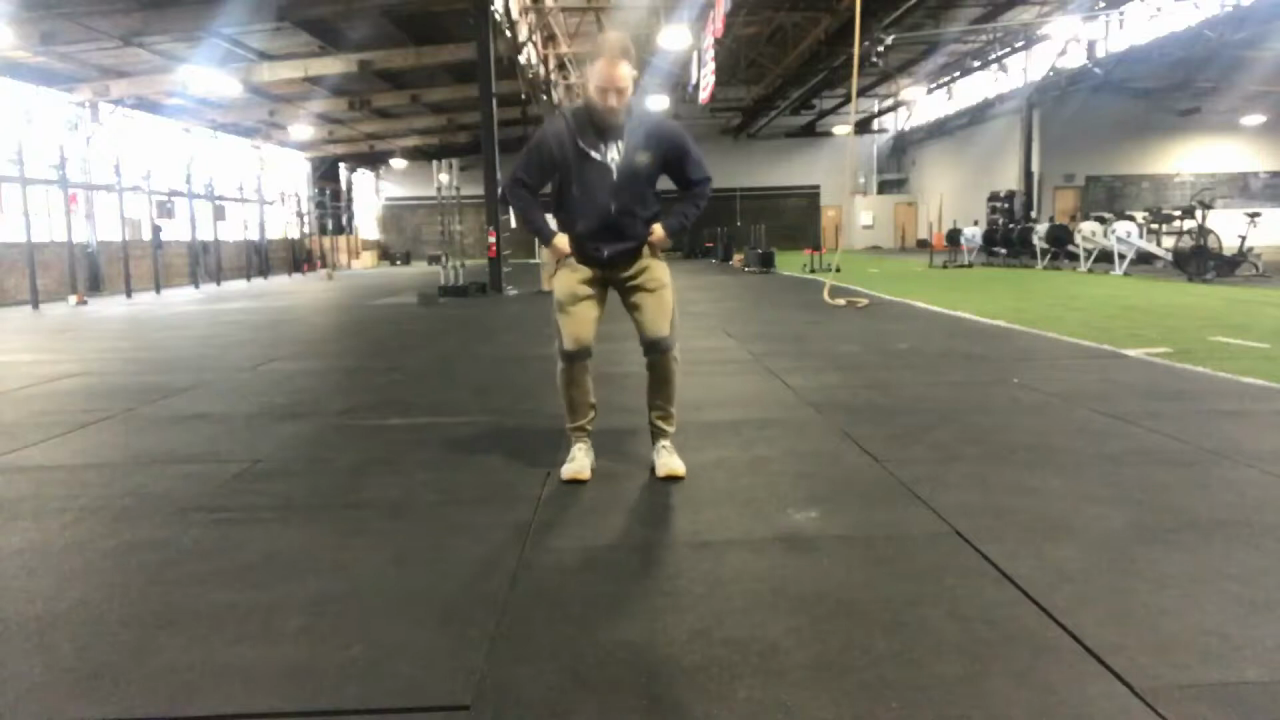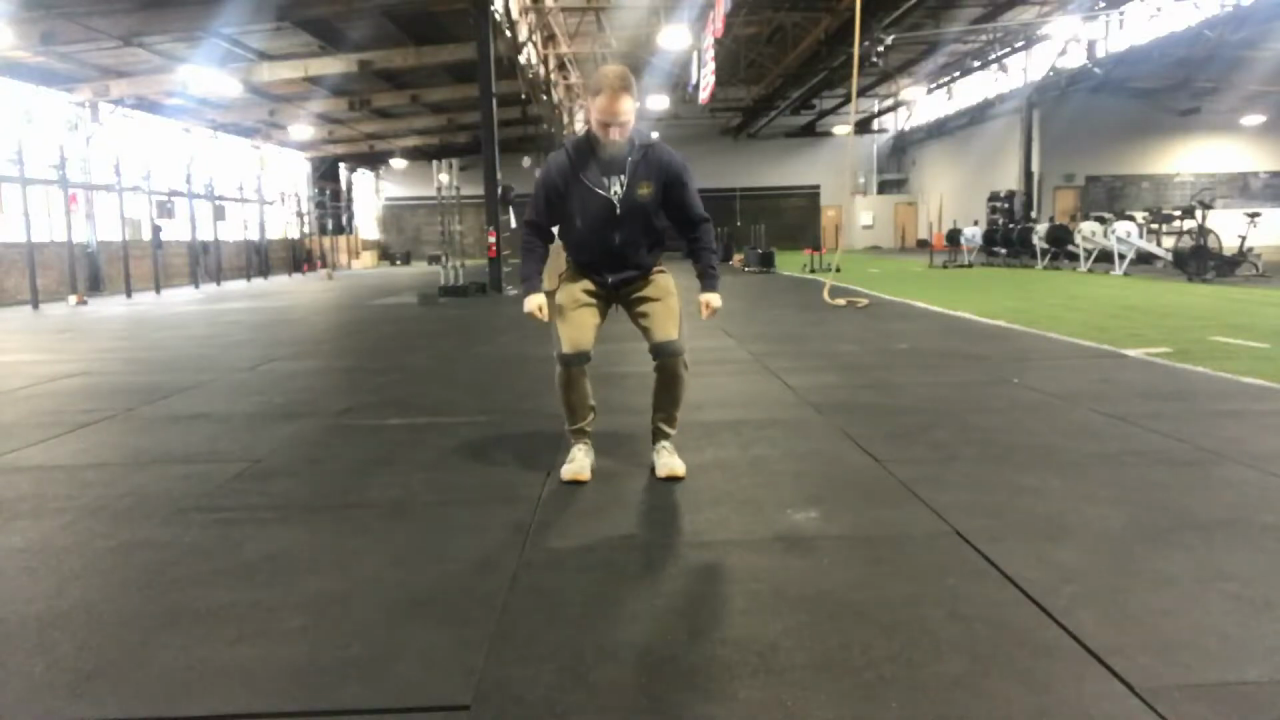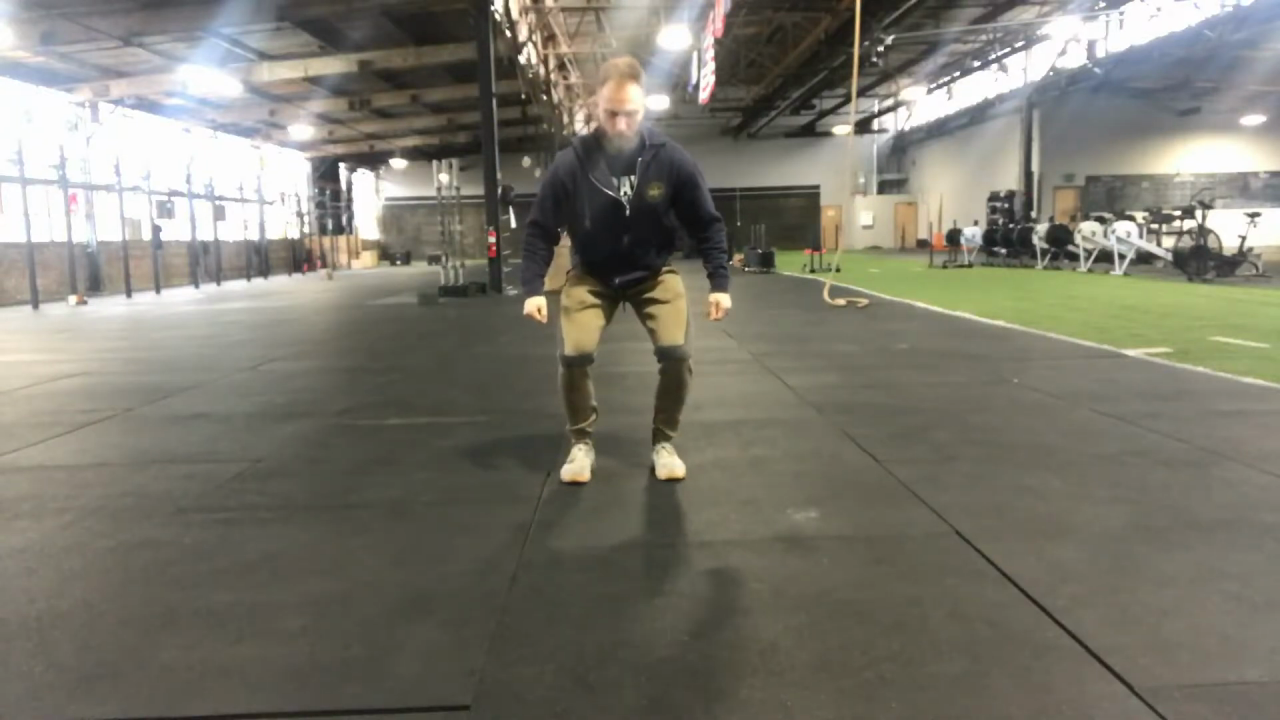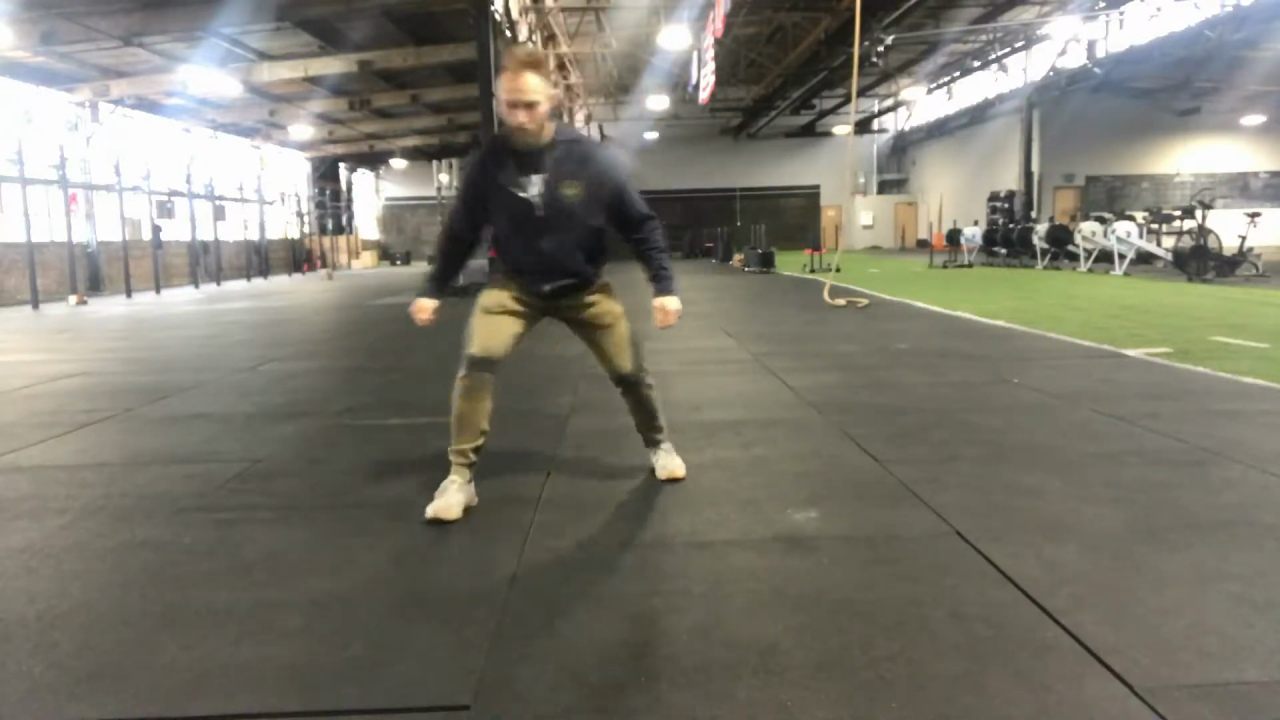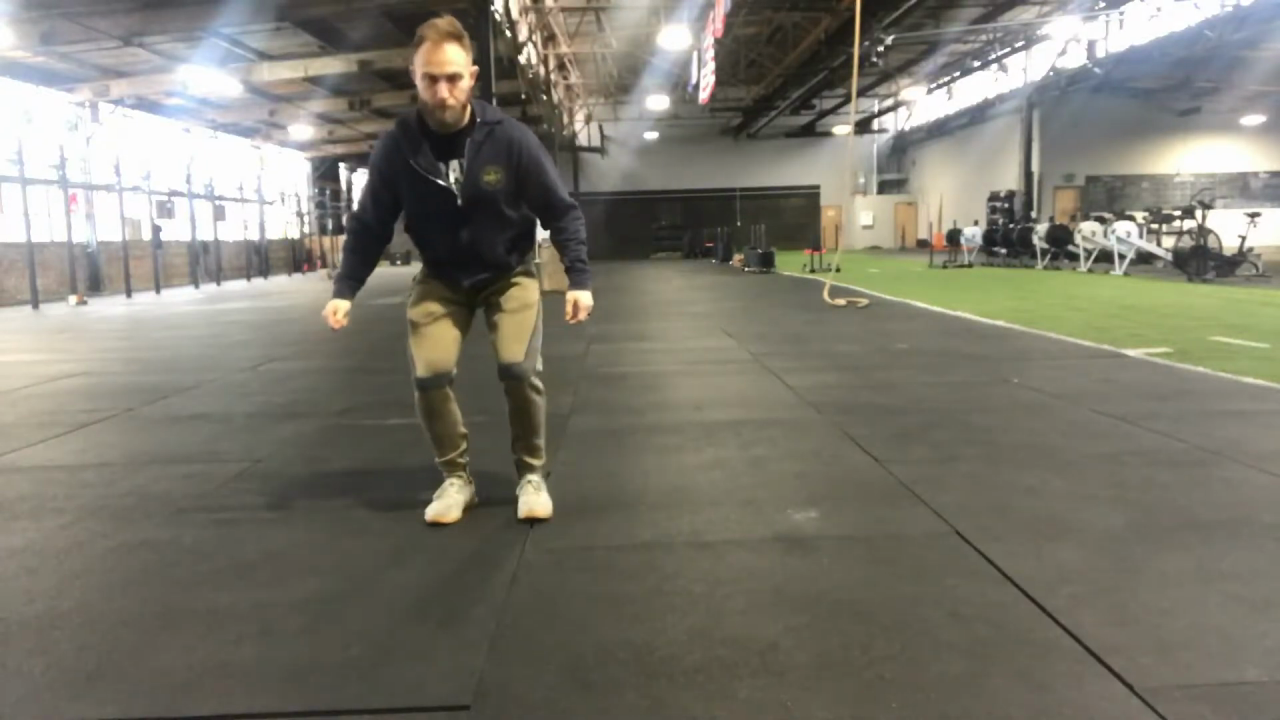
dt=1s
person 1, frame 1
left shoulder: (658, 130)
right shoulder: (559, 131)
left elbow: (699, 181)
right elbow: (518, 186)
left wrist: (672, 225)
right wrist: (548, 234)
left hip: (640, 255)
right hip: (580, 258)
left knee: (661, 344)
right knee: (573, 348)
left ankle: (663, 441)
right ankle: (581, 443)
person 1, frame 2
left shoulder: (661, 160)
right shoulder: (563, 164)
left elbow: (696, 223)
right elbow: (535, 228)
left wrist: (709, 283)
right wrist: (532, 287)
left hip: (645, 273)
right hip: (584, 276)
left knee: (671, 351)
right knee: (571, 354)
left ankle: (663, 441)
right ankle: (581, 444)
person 1, frame 3
left shoulder: (671, 159)
right shoulder: (571, 163)
left elbow: (707, 224)
right elbow: (541, 228)
left wrist: (720, 282)
right wrist: (533, 288)
left hip: (654, 274)
right hip: (591, 276)
left knee: (676, 354)
right knee: (574, 355)
left ankle: (664, 442)
right ankle: (581, 444)
person 1, frame 4
left shoulder: (589, 159)
right shoulder: (487, 164)
left elbow: (640, 223)
right elbow: (460, 232)
left wrist: (664, 286)
right wrist: (433, 289)
left hip: (583, 286)
right hip: (515, 285)
left knee: (630, 373)
right knee: (478, 361)
left ankle: (658, 444)
right ankle: (460, 476)
person 1, frame 5
left shoulder: (511, 139)
right shoulder: (397, 148)
left elbow: (561, 211)
right elbow: (369, 225)
left wrist: (579, 278)
right wrist: (344, 290)
left hip: (510, 273)
right hip: (441, 280)
left knee: (519, 370)
right knee: (430, 375)
left ankle: (531, 474)
right ankle: (455, 479)
